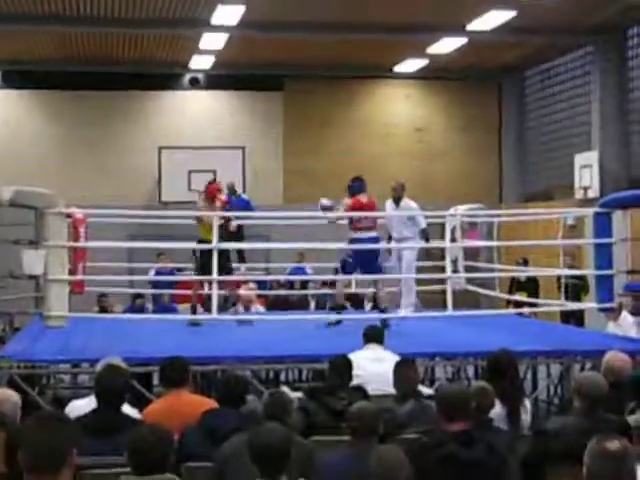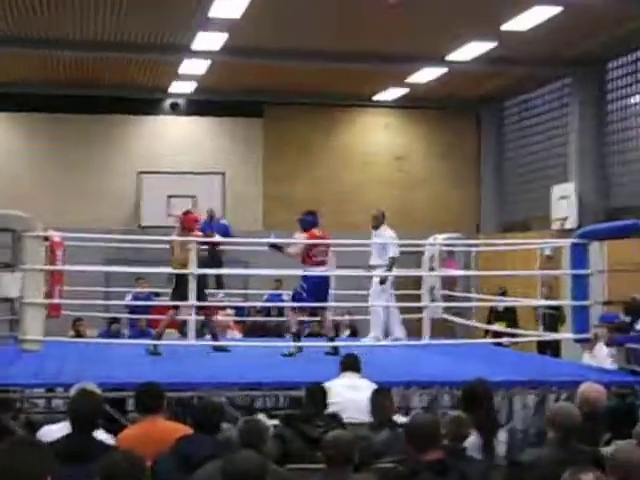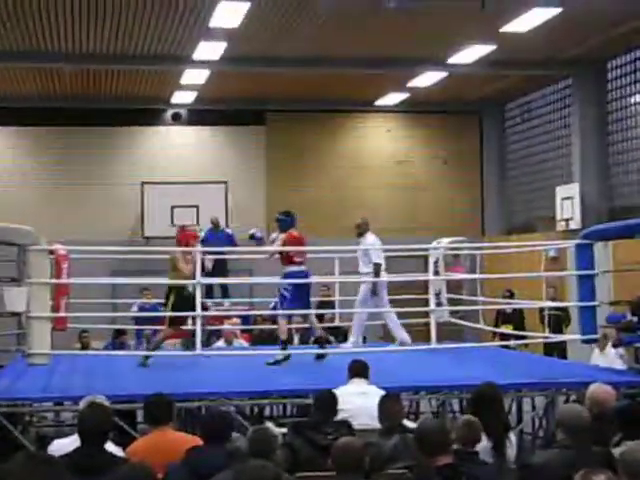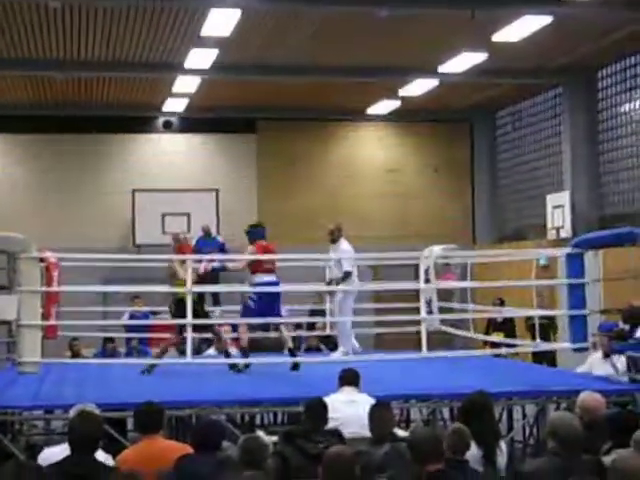
dt=0.5s
person 1, frame 1
left shoulder: (349, 202)
right shoulder: (373, 202)
left elbow: (336, 216)
left hip: (357, 242)
right hip: (373, 241)
left knee: (343, 276)
right knee: (376, 279)
person 1, frame 2
left shoulder: (305, 236)
right shoulder: (326, 236)
left elbow: (294, 253)
left wrist: (279, 247)
left hip: (311, 277)
right hip: (323, 276)
left knee: (292, 309)
right knee: (322, 311)
left ankle: (297, 344)
right ankle: (333, 346)
person 1, frame 3
left shoulder: (284, 237)
right shoulder: (300, 237)
left elbow: (270, 252)
left hip: (292, 277)
right hip: (303, 275)
left knee: (281, 314)
right knee: (307, 313)
left ankle: (284, 351)
right ankle: (322, 346)
person 1, frame 4
left shoulder: (253, 248)
right shoulder: (271, 248)
left elbow: (241, 266)
left wrist: (224, 266)
left hip: (260, 287)
right hip: (273, 285)
left knee: (243, 323)
right knee: (279, 323)
left ankle: (245, 358)
right ankle: (294, 357)
person 2, frame 1
left shoulder: (218, 207)
right shoulder: (202, 207)
right elbow: (211, 223)
right wrist: (217, 208)
left hip: (217, 245)
right hip: (205, 246)
left knee: (229, 279)
right knee: (200, 281)
left ankle: (237, 313)
right ankle: (193, 314)
person 2, frame 2
left shoulder: (193, 237)
right shoulder: (177, 239)
right elbow: (179, 261)
right wrist: (188, 244)
right hip: (181, 278)
left knee: (207, 310)
right knee: (174, 311)
left ankle: (216, 343)
right ankle: (154, 344)
person 2, frame 3
left shoulder: (187, 253)
right shoulder: (177, 255)
right elbow: (186, 273)
right wrist: (193, 260)
left hip: (185, 292)
right hip: (176, 293)
right knee: (171, 330)
right ankle: (146, 356)
person 2, frame 4
left shoulder: (187, 264)
right shoulder: (174, 264)
right elbow: (184, 278)
right wrist: (195, 270)
left hip: (191, 303)
right hip: (180, 305)
left knee: (216, 331)
right knee: (176, 338)
left ankle: (229, 359)
right ankle: (152, 363)
person 3, frame 1
left shoulder: (411, 206)
right shoulder: (388, 204)
left elbow: (422, 227)
right wrist: (388, 243)
left hip: (409, 244)
right hip: (396, 243)
left knee: (407, 277)
left ankle: (407, 308)
right ankle: (410, 304)
person 3, frame 2
left shoulder: (388, 234)
right shoulder: (375, 233)
left elbow: (393, 257)
left wrist: (385, 274)
right wrist: (370, 266)
left hip: (383, 272)
right hip: (378, 271)
left knee: (375, 302)
right knee: (389, 304)
left ankle: (375, 335)
right ankle: (398, 335)
person 3, frame 3
left shoulder: (370, 241)
right shoulder: (365, 241)
left elbow: (377, 264)
left wrist: (375, 284)
left hip: (372, 280)
right hip: (371, 279)
left knee: (360, 309)
right knee: (385, 309)
left ankle: (355, 341)
right ankle: (403, 338)
person 3, frame 4
left shoulder: (345, 248)
right shoulder: (334, 247)
left elbow: (348, 272)
left wrist: (335, 284)
right wrist: (331, 280)
left hip: (346, 286)
right hip: (340, 286)
left knee: (343, 318)
right knee: (341, 317)
left ankle: (345, 349)
right ankle: (351, 346)
